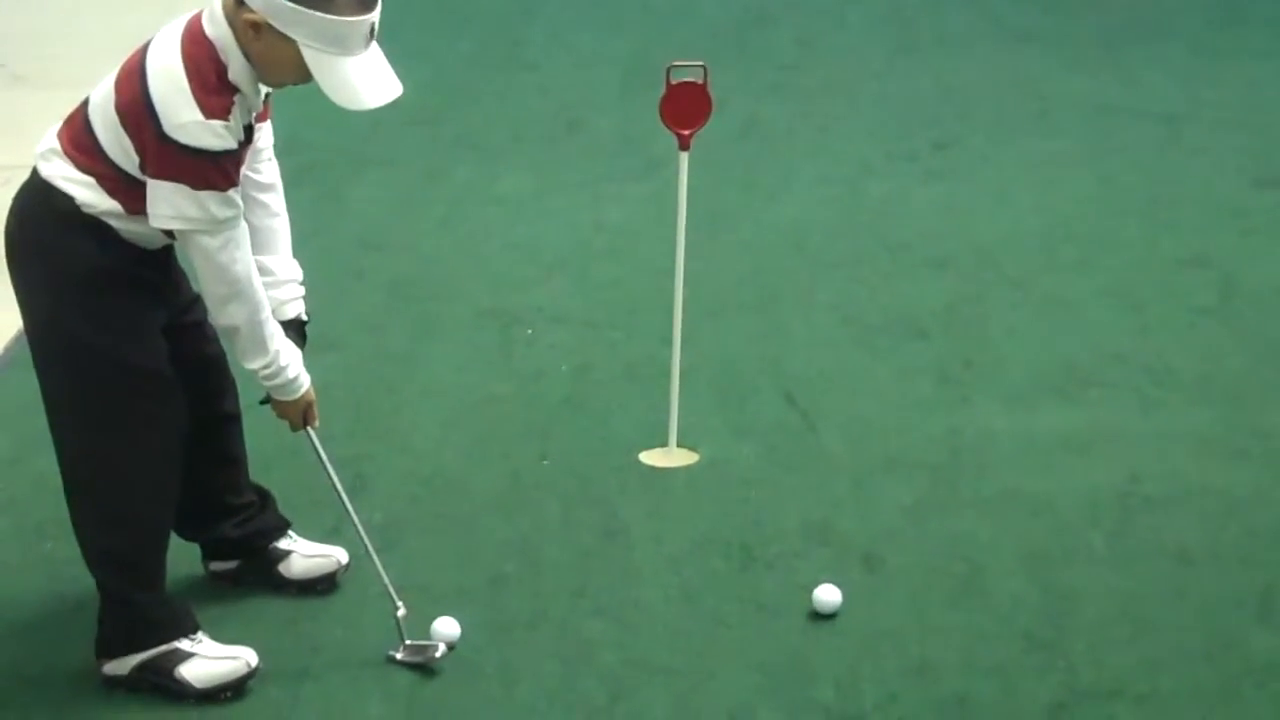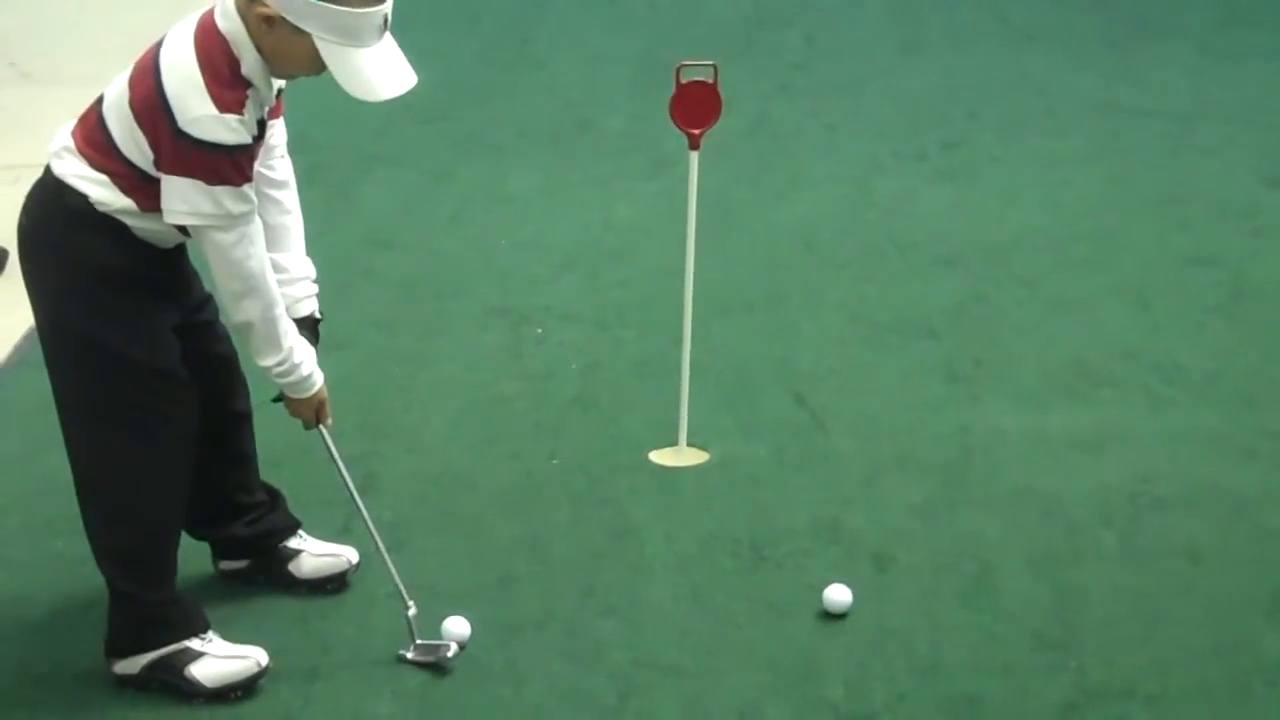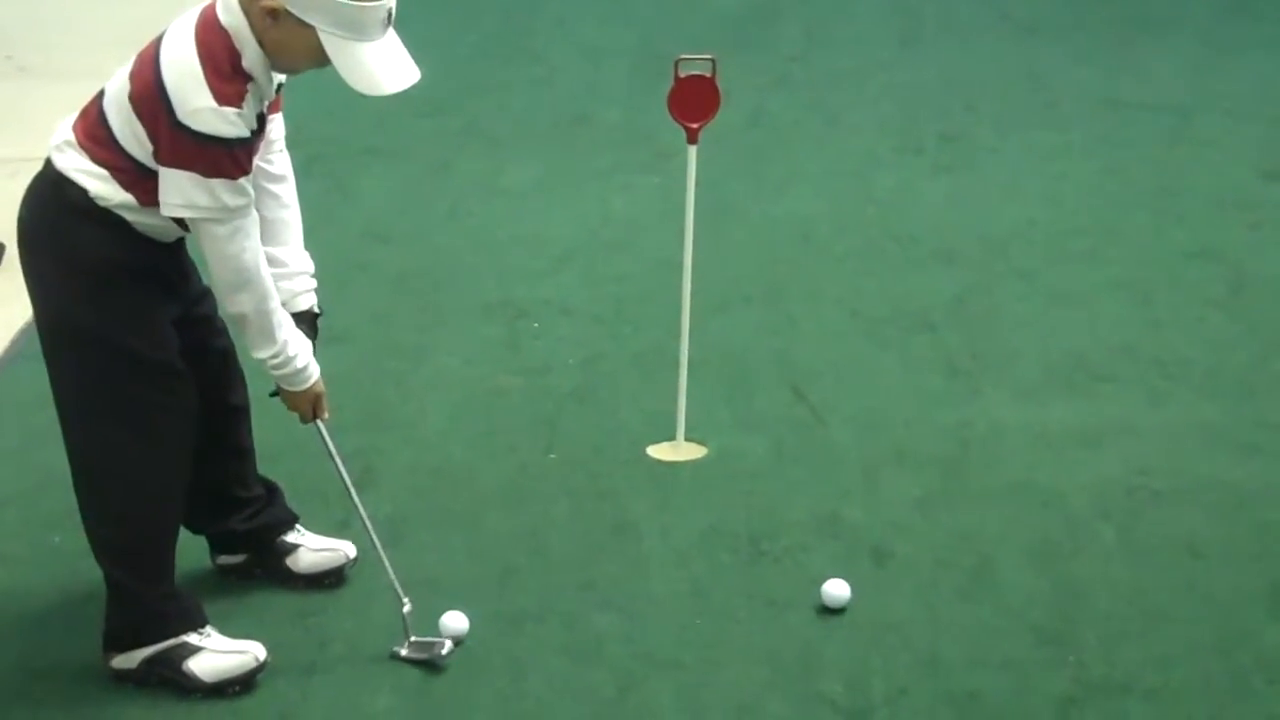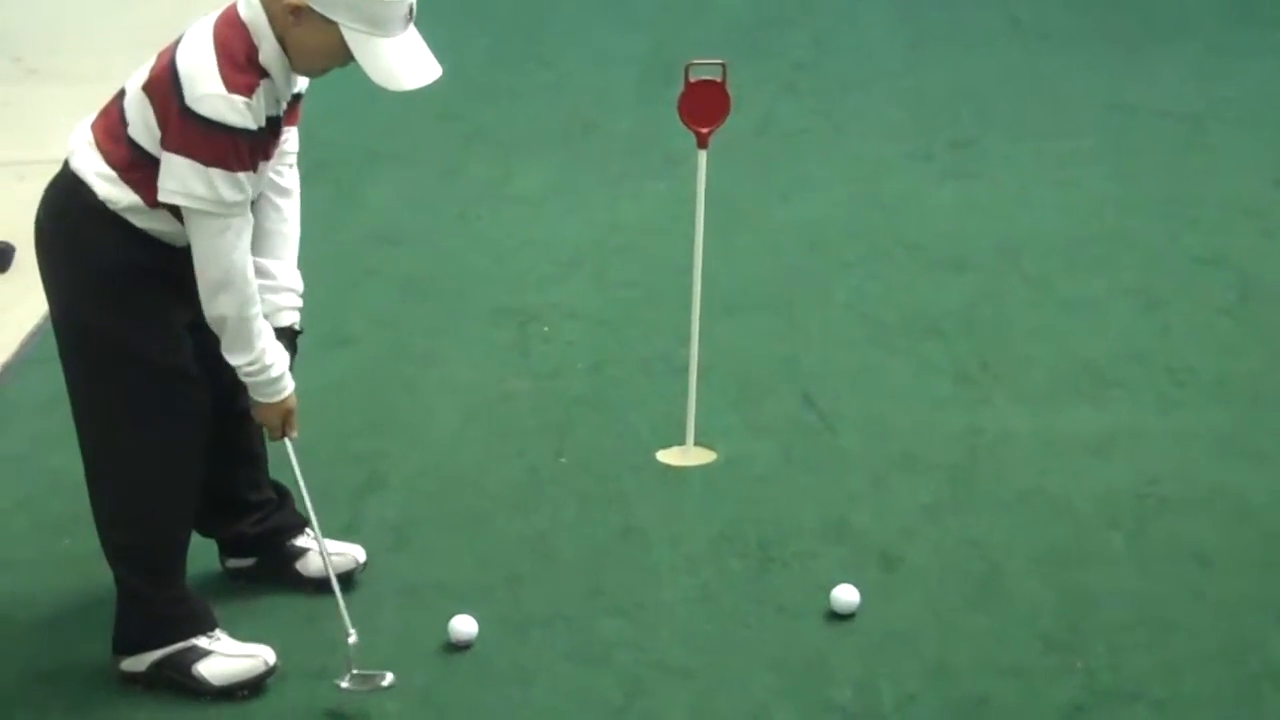
dt=0.5s
person 1, frame 1
right shoulder: (192, 107)
left elbow: (258, 179)
right elbow: (223, 262)
left wrist: (287, 311)
right wrist: (284, 373)
left hip: (128, 234)
right hip: (72, 245)
left knee: (203, 383)
right knee: (127, 428)
left ankle: (242, 538)
right ankle: (139, 635)
person 1, frame 2
right shoulder: (205, 102)
left elbow: (271, 175)
right elbow: (237, 259)
left wrist: (300, 311)
right wrist: (296, 371)
left hip: (140, 231)
right hip: (84, 244)
left knee: (214, 382)
right knee: (137, 427)
left ankle: (251, 536)
right ankle: (148, 635)
person 1, frame 3
right shoulder: (205, 96)
left elbow: (270, 170)
right elbow: (233, 256)
left wrist: (298, 305)
right wrist: (292, 364)
left hip: (140, 225)
right hip: (85, 237)
left knee: (212, 377)
right knee: (137, 418)
left ankle: (248, 528)
right ankle: (147, 629)
person 1, frame 4
right shoulder: (218, 90)
left elbow: (276, 184)
right elbow: (223, 255)
left wrist: (282, 323)
right wrist: (268, 376)
left hip: (162, 231)
right hip: (102, 241)
left knee: (221, 387)
right knee: (149, 423)
left ankle: (258, 535)
right ankle: (158, 631)
